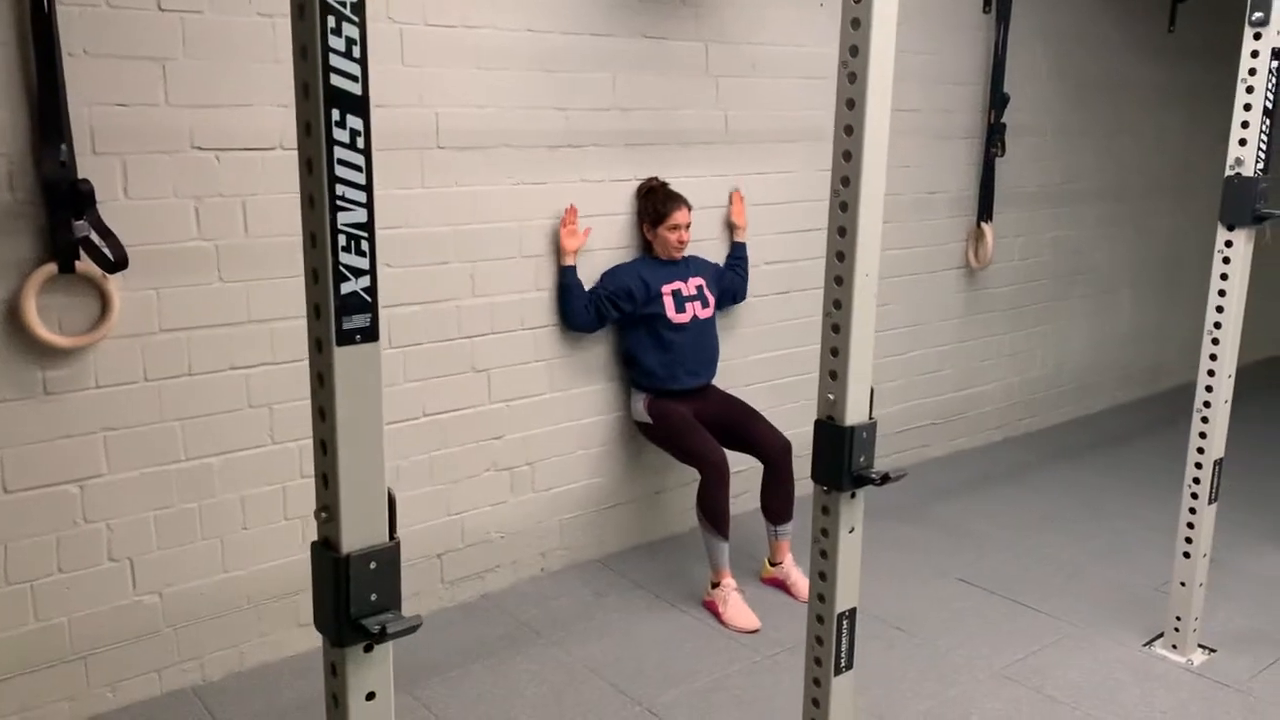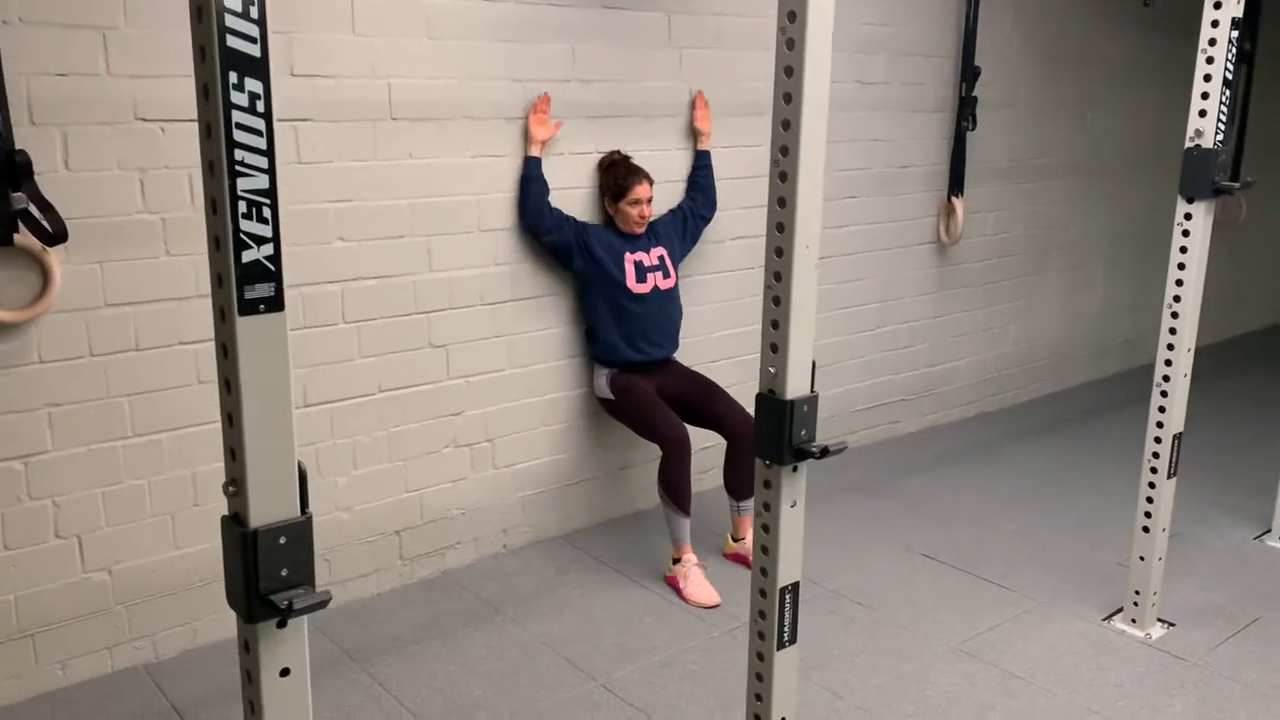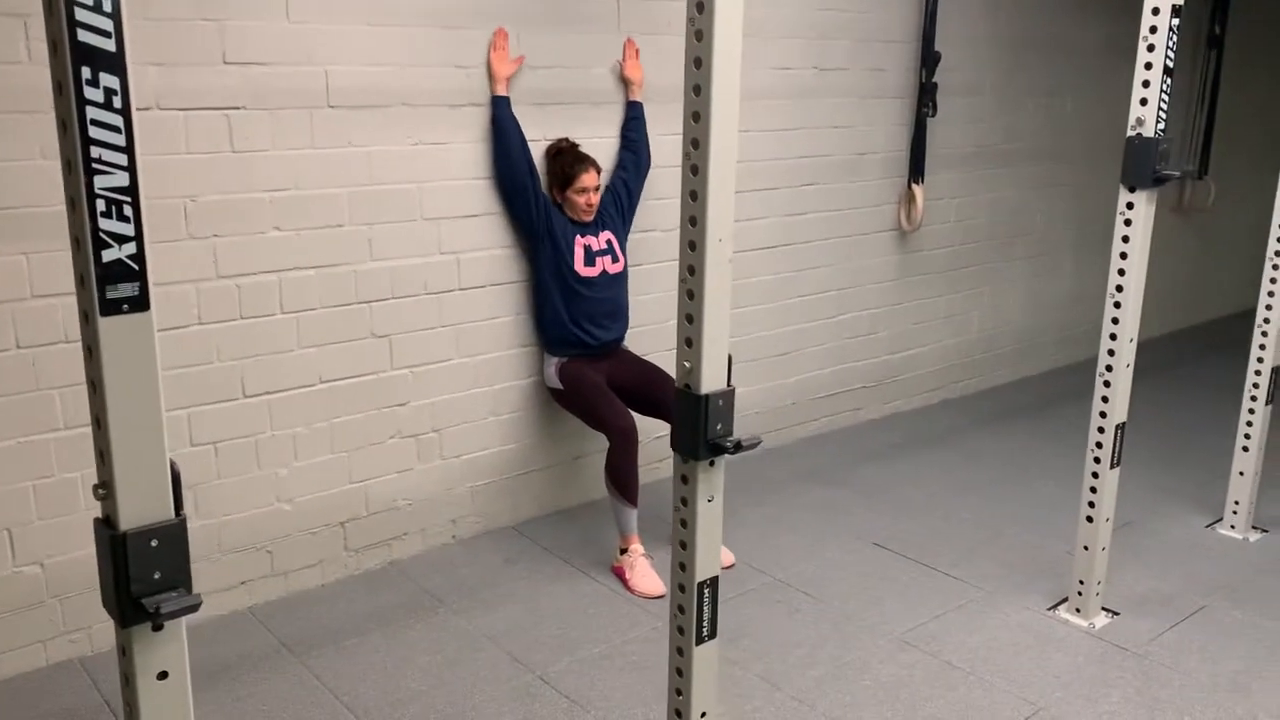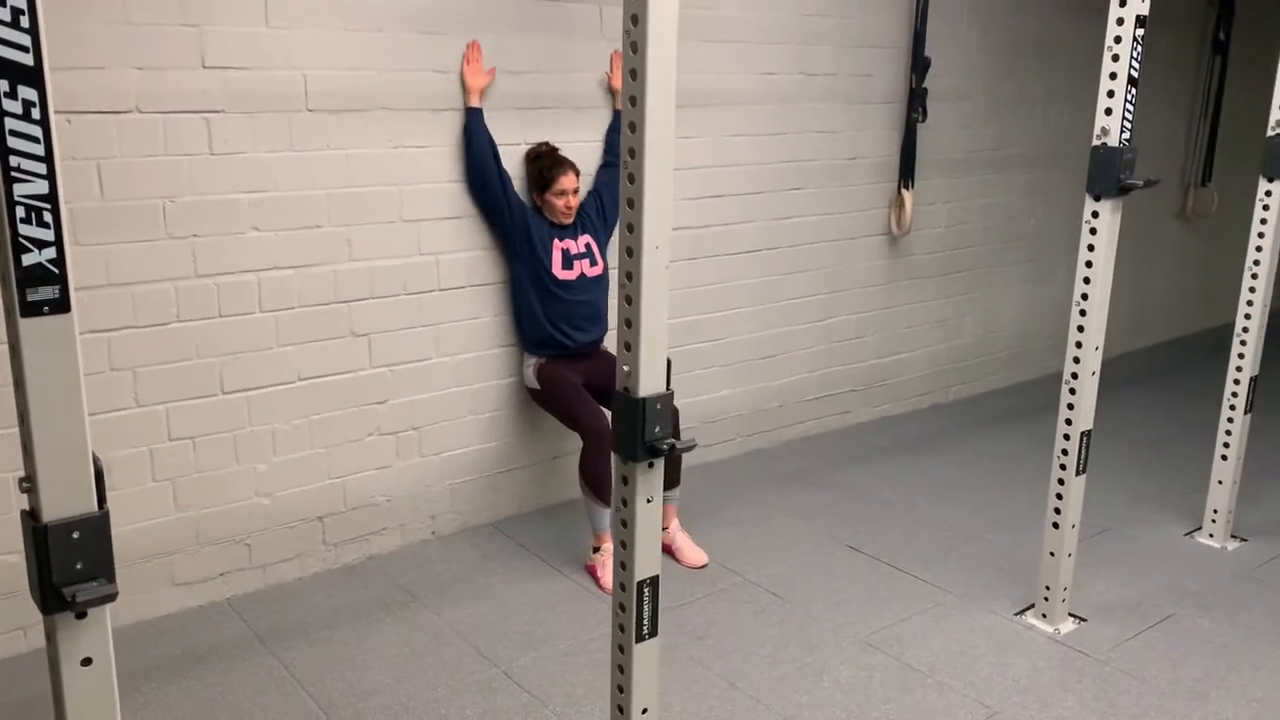
dt=1s
person 1, frame 1
left shoulder: (701, 269)
right shoulder: (630, 278)
left elbow: (735, 290)
right elbow: (582, 316)
left wrist: (738, 234)
right wrist: (568, 259)
left hip: (705, 393)
right hip: (657, 402)
left knee: (778, 448)
right knee: (714, 463)
left ankle: (779, 562)
right ankle: (722, 587)
person 1, frame 2
left shoulder: (666, 234)
right shoulder: (592, 243)
left elbow: (702, 203)
right elbow: (538, 219)
left wrist: (702, 140)
right wrist: (535, 149)
left hip: (667, 369)
right hip: (619, 377)
left knee: (742, 425)
right knee: (675, 439)
left ankle: (742, 537)
right ankle: (683, 562)
person 1, frame 3
left shoulder: (612, 213)
right shoulder: (545, 225)
left elbow: (636, 157)
right elbow: (513, 163)
left wrist: (634, 90)
right wrist: (501, 87)
left hip: (617, 356)
right hip: (570, 365)
right knee: (622, 429)
right ankle: (630, 553)
person 1, frame 4
left shoulder: (593, 219)
right shoulder: (524, 230)
left elbow: (616, 164)
right elbow: (486, 173)
left wrist: (620, 99)
right wrist: (474, 99)
left hip: (596, 356)
right hip: (549, 365)
right knee: (596, 429)
left ankle: (670, 528)
right ankle: (603, 551)
